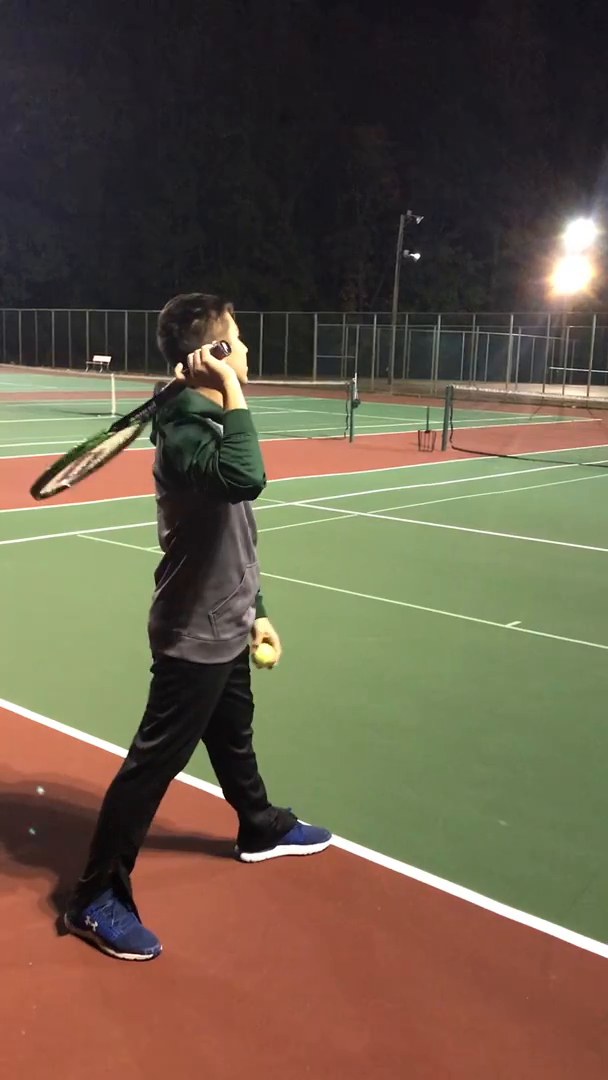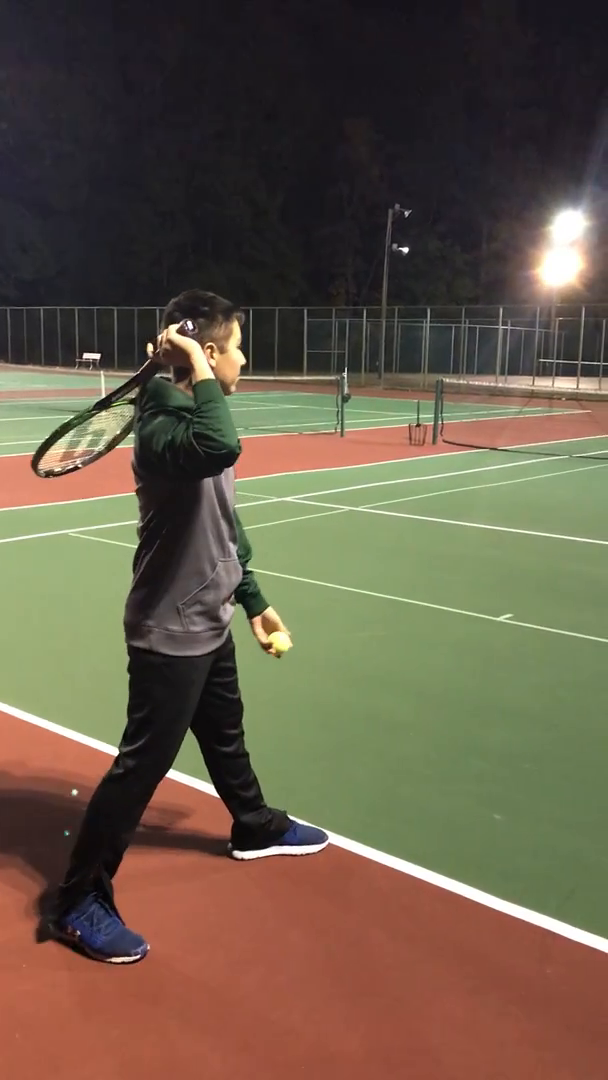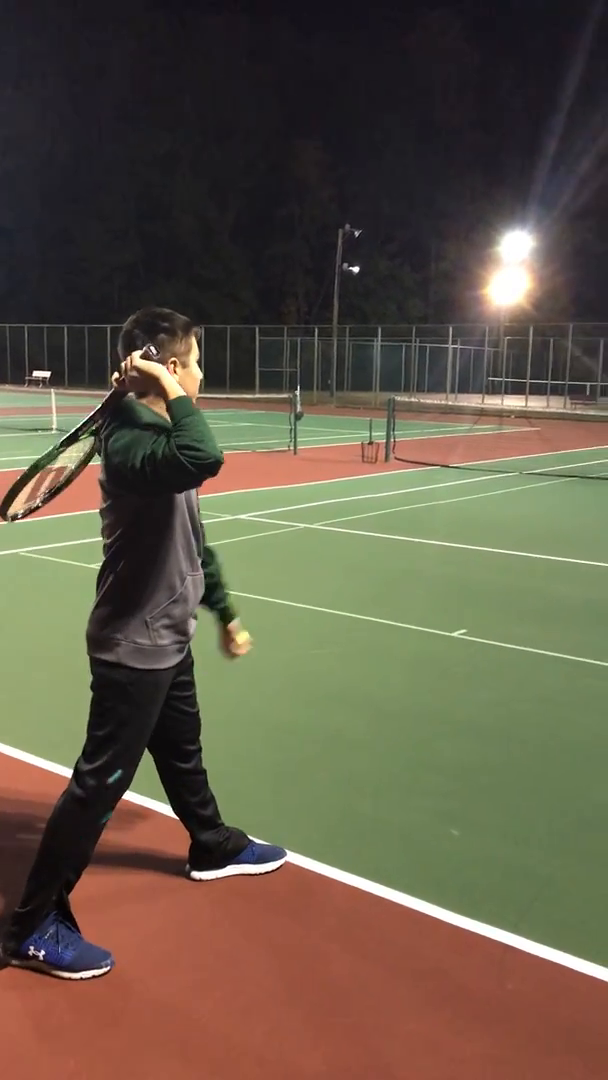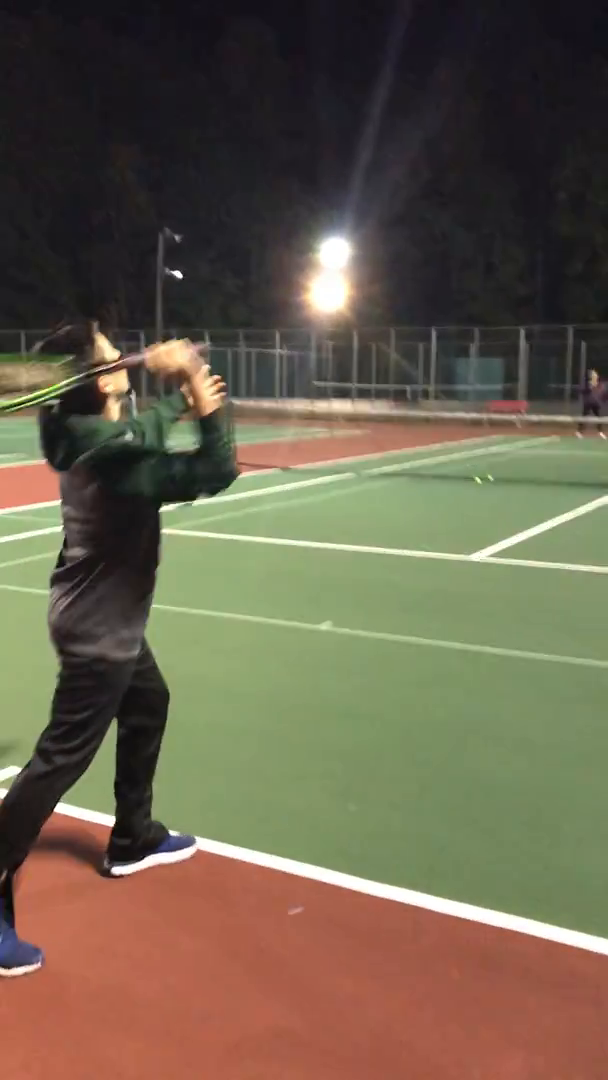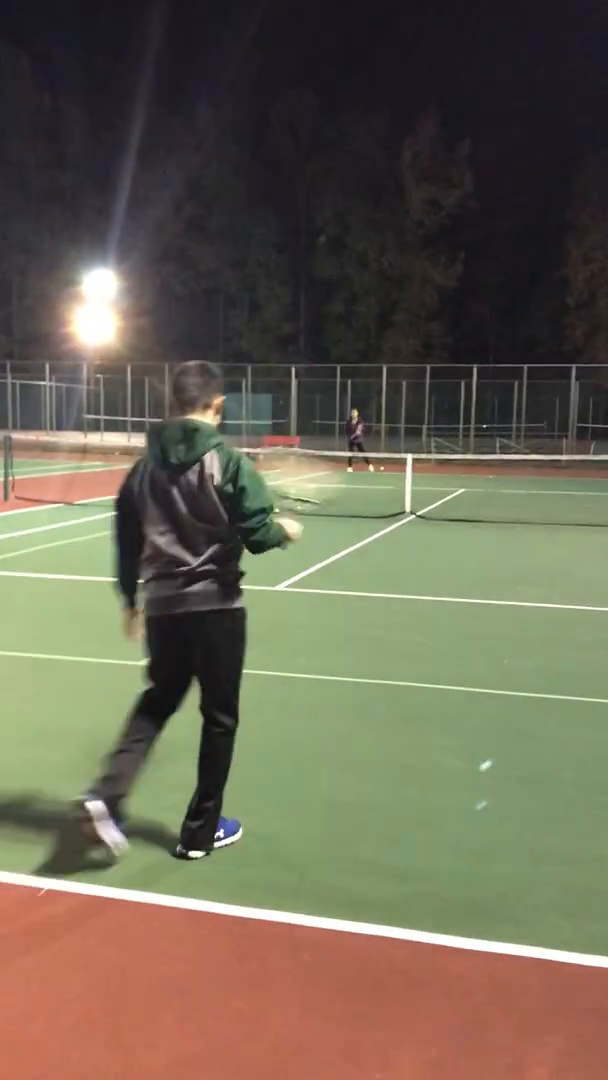
dt=1s
person 1, frame 1
left shoulder: (210, 423)
right shoulder: (186, 434)
right elbow: (246, 479)
left wrist: (252, 611)
right wrist: (232, 392)
left hip: (223, 625)
right hip: (194, 633)
left knee: (233, 736)
right knee: (155, 760)
left ankle: (262, 829)
right ankle: (96, 899)
person 1, frame 2
left shoulder: (193, 419)
right shoulder: (161, 426)
right elbow: (222, 446)
left wrist: (255, 600)
right wrist: (198, 371)
left hip: (209, 622)
right hip: (169, 631)
left knee: (225, 733)
right knee: (142, 762)
left ankle: (256, 827)
right ankle: (80, 902)
person 1, frame 3
left shoulder: (158, 435)
right shoulder: (131, 443)
left elbow: (191, 538)
right elbow: (204, 459)
left wrist: (225, 612)
right wrist: (170, 391)
left hip: (166, 636)
right hip: (132, 644)
left knee: (182, 748)
right knee: (101, 781)
left ankle: (214, 847)
person 1, frame 4
left shoulder: (85, 439)
right shoulder: (116, 459)
left elbow: (143, 448)
right elbow: (215, 472)
left wrist: (186, 396)
right wrist: (201, 391)
left hip: (97, 619)
right hip: (100, 630)
left knee: (148, 707)
right knee: (58, 759)
left ankle: (134, 836)
person 1, frame 5
left shoulder: (142, 467)
right shoulder: (231, 462)
left elbow: (129, 542)
right elbow: (257, 533)
left wrist: (134, 605)
right wrist: (285, 532)
left hip: (164, 606)
right hip: (214, 605)
left knee: (156, 701)
right knee: (220, 717)
left ankle: (106, 795)
right ankle: (202, 828)
